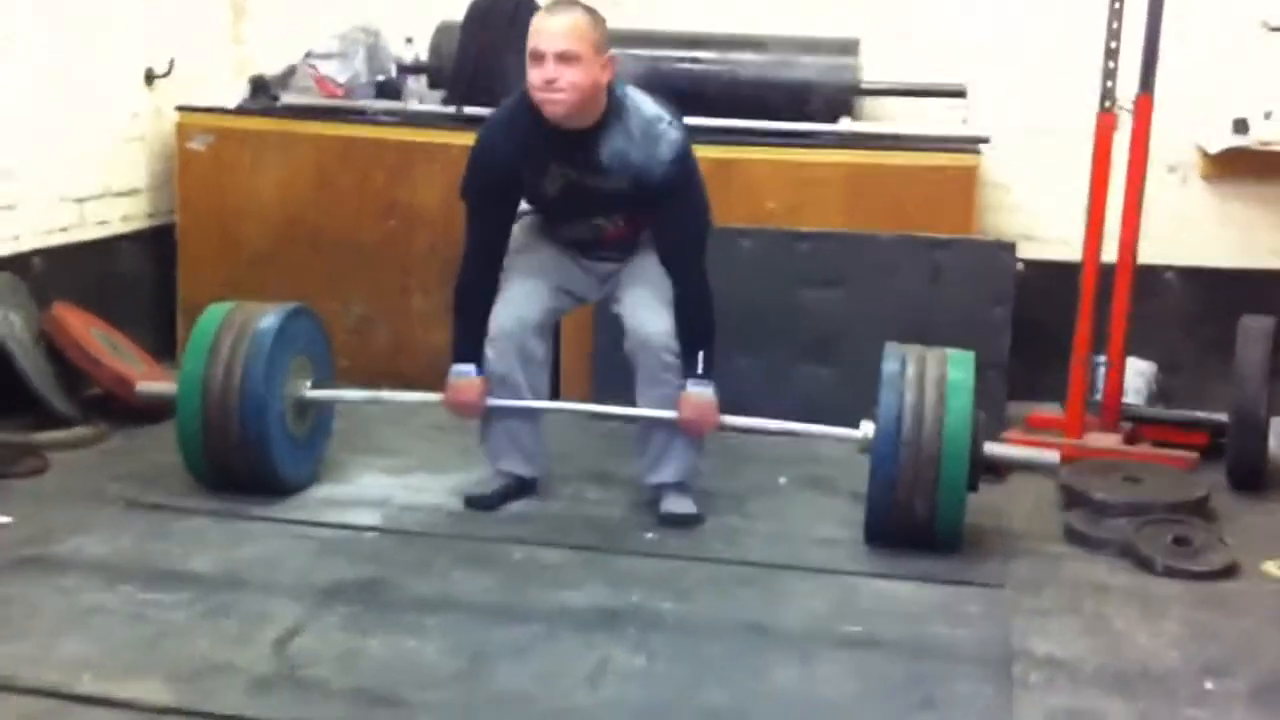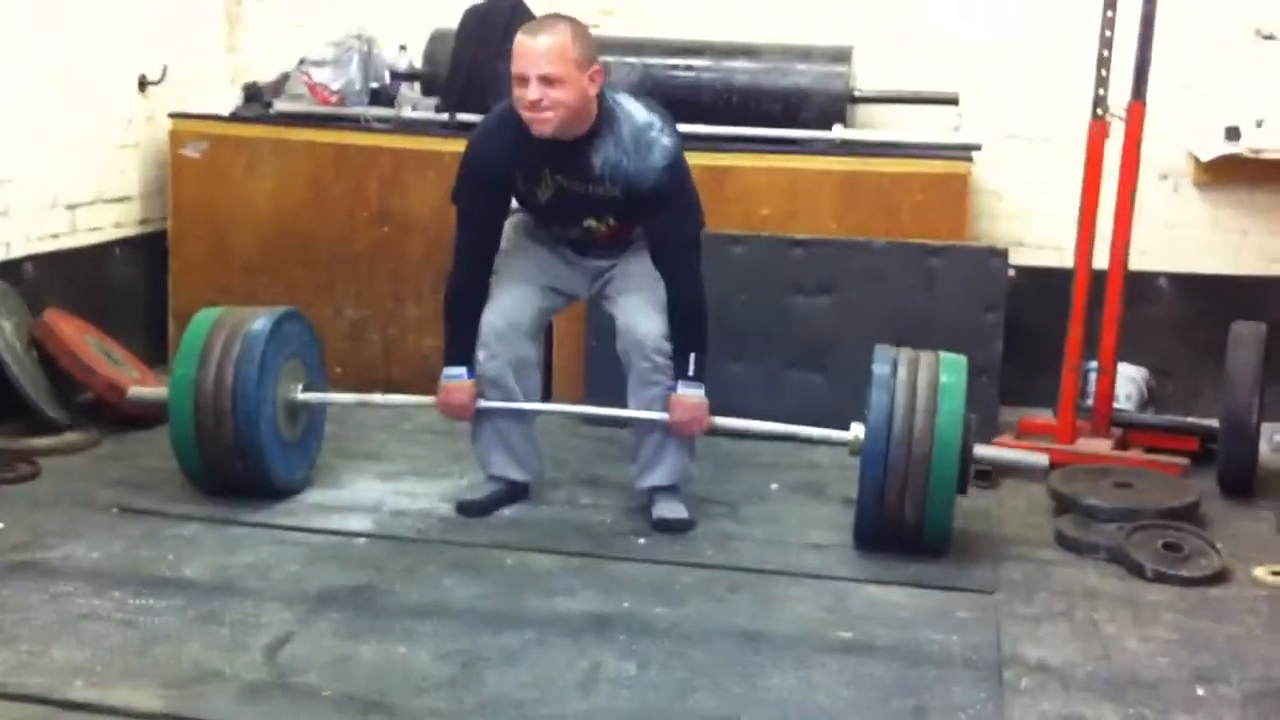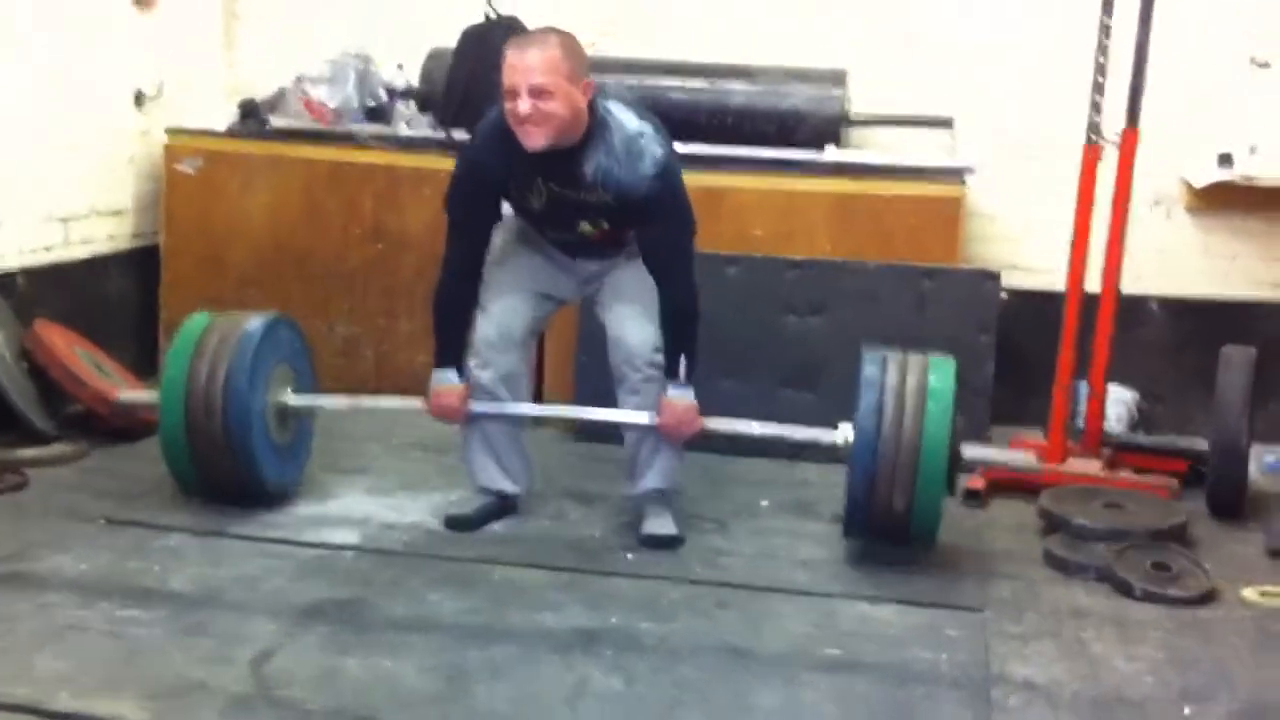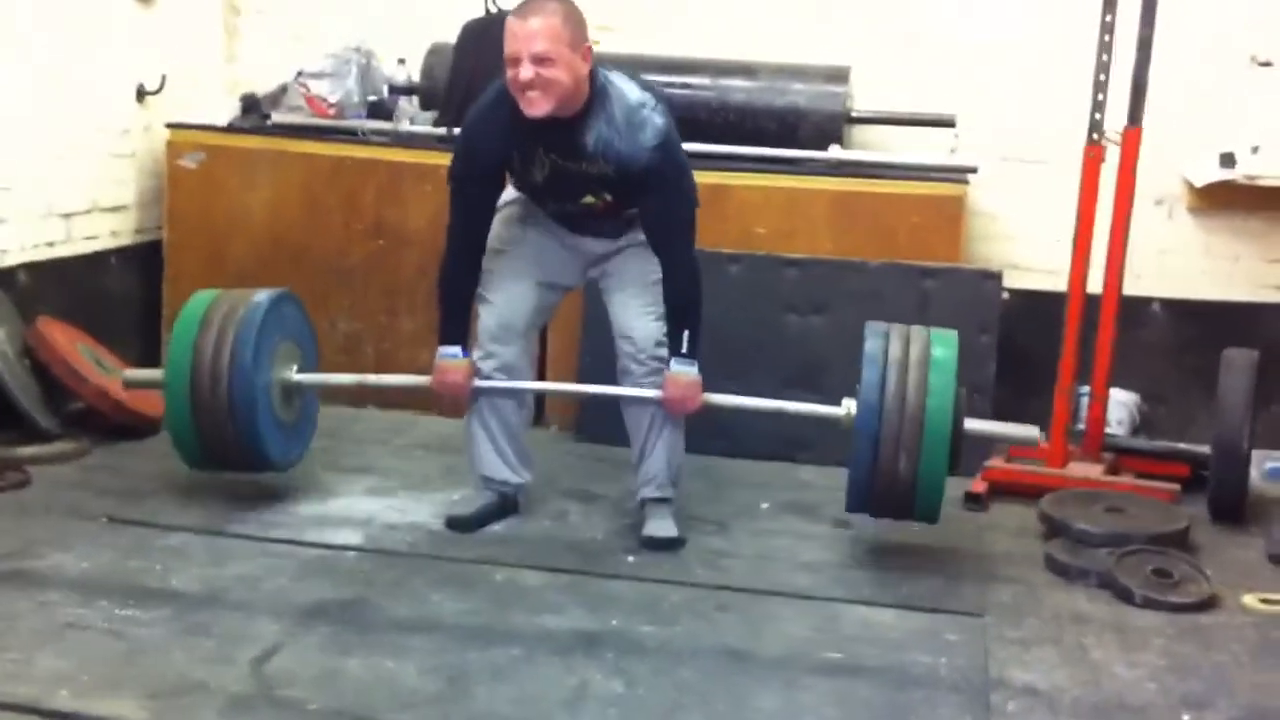
dt=0.3s
person 1, frame 1
left shoulder: (656, 139)
right shoulder: (506, 133)
left elbow: (688, 264)
right elbow: (482, 251)
left wrist: (699, 381)
right wrist: (465, 364)
left hip: (645, 250)
right hip: (552, 241)
left knee: (657, 336)
right knee: (508, 326)
left ankle: (671, 482)
right ankle: (514, 469)
person 1, frame 2
left shoulder: (649, 145)
right shoulder: (495, 140)
left elbow: (681, 267)
right elbow: (472, 256)
left wrist: (691, 383)
right wrist: (457, 366)
left hip: (636, 246)
right hip: (544, 239)
left knee: (650, 339)
right knee: (501, 329)
left ankle: (664, 486)
right ankle: (508, 474)
person 1, frame 3
left shoulder: (640, 153)
right shoulder: (488, 149)
left elbow: (674, 273)
right elbow: (462, 261)
left wrist: (680, 385)
right wrist: (446, 370)
left hip: (627, 251)
right hip: (536, 241)
left knee: (641, 351)
right knee: (494, 340)
left ankle: (654, 500)
right ankle: (497, 488)
person 1, frame 4
left shoulder: (640, 123)
right shoulder: (490, 119)
left elbow: (676, 245)
right elbow: (466, 234)
left wrist: (685, 361)
right wrist: (450, 347)
left hip: (633, 230)
right hip: (539, 220)
left knee: (645, 346)
right knee: (498, 334)
left ankle: (656, 500)
right ankle: (499, 487)
